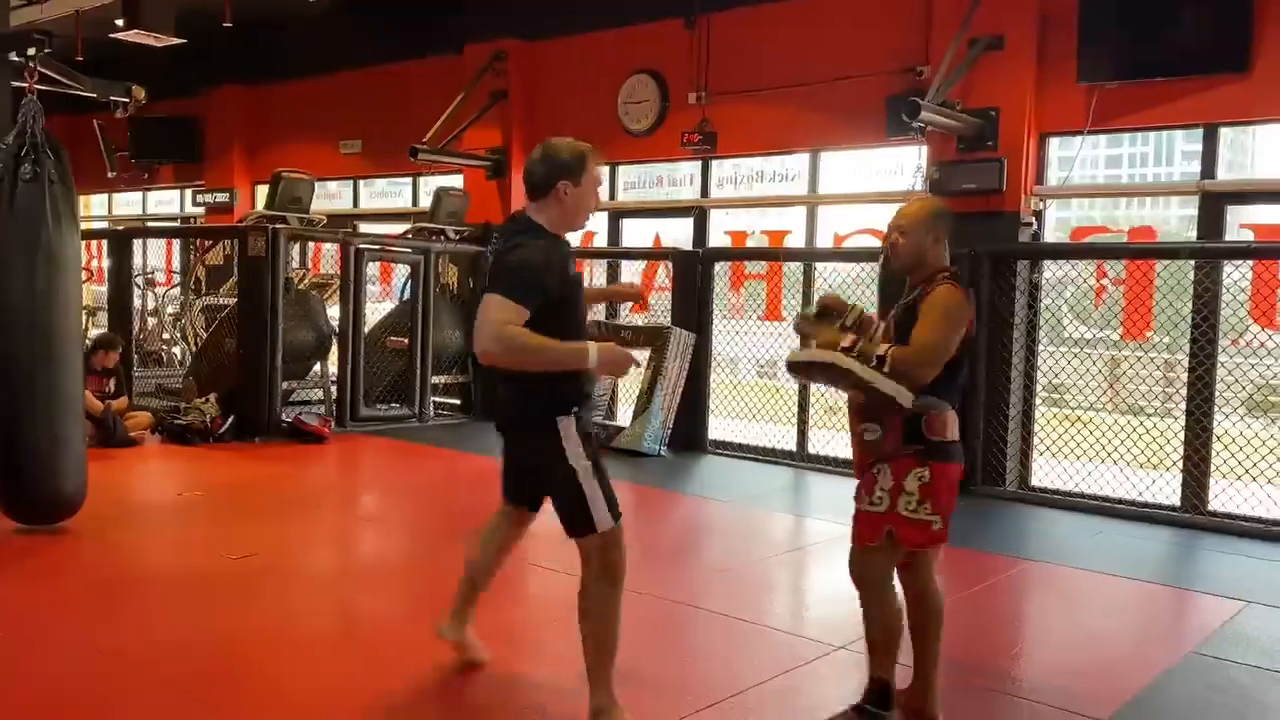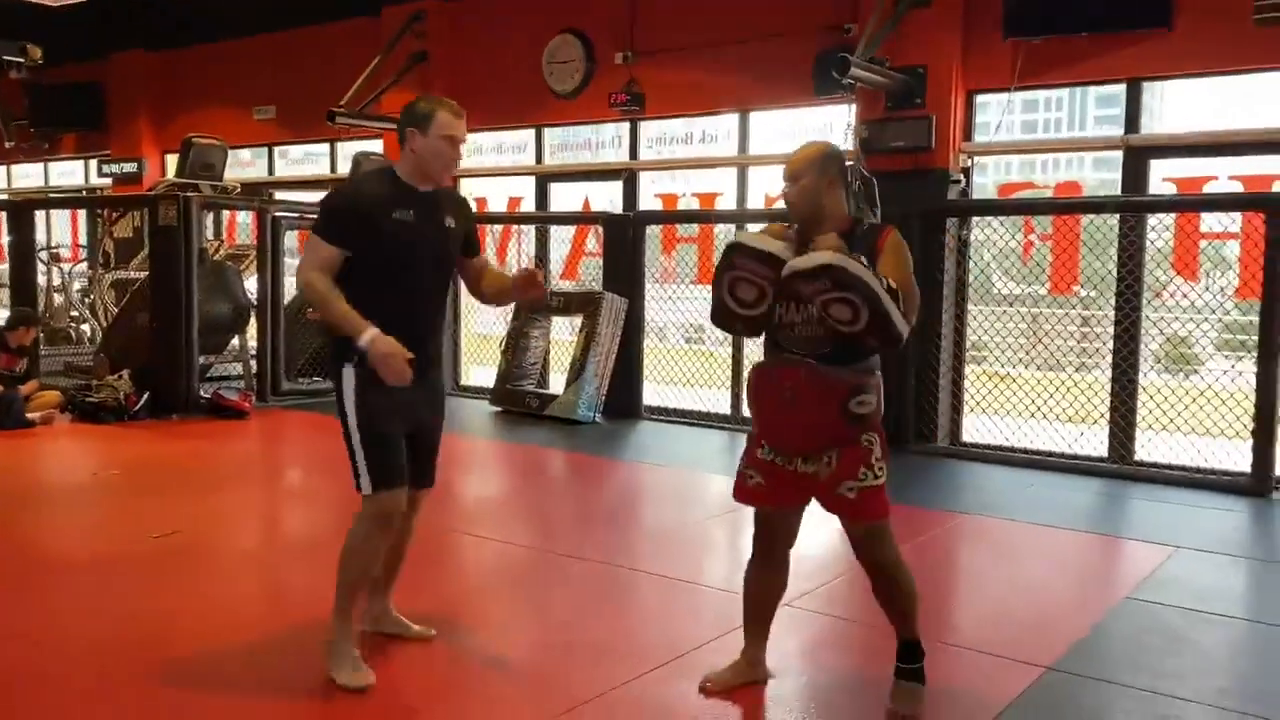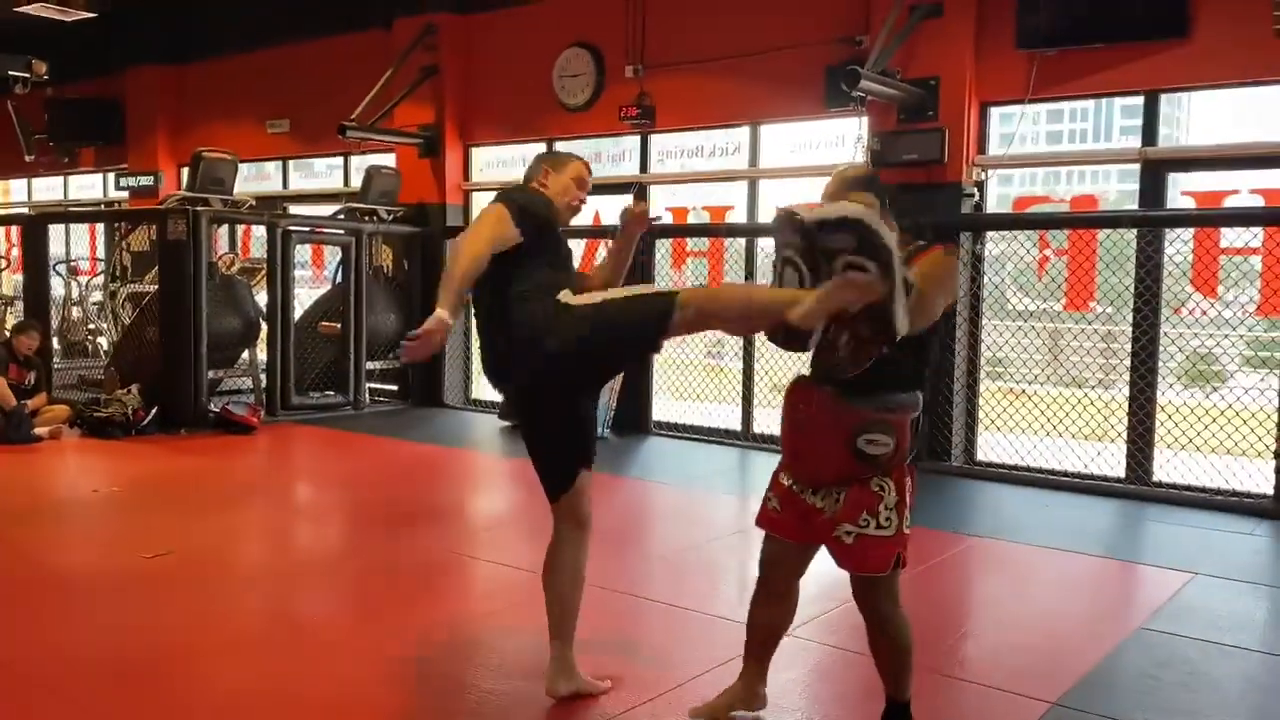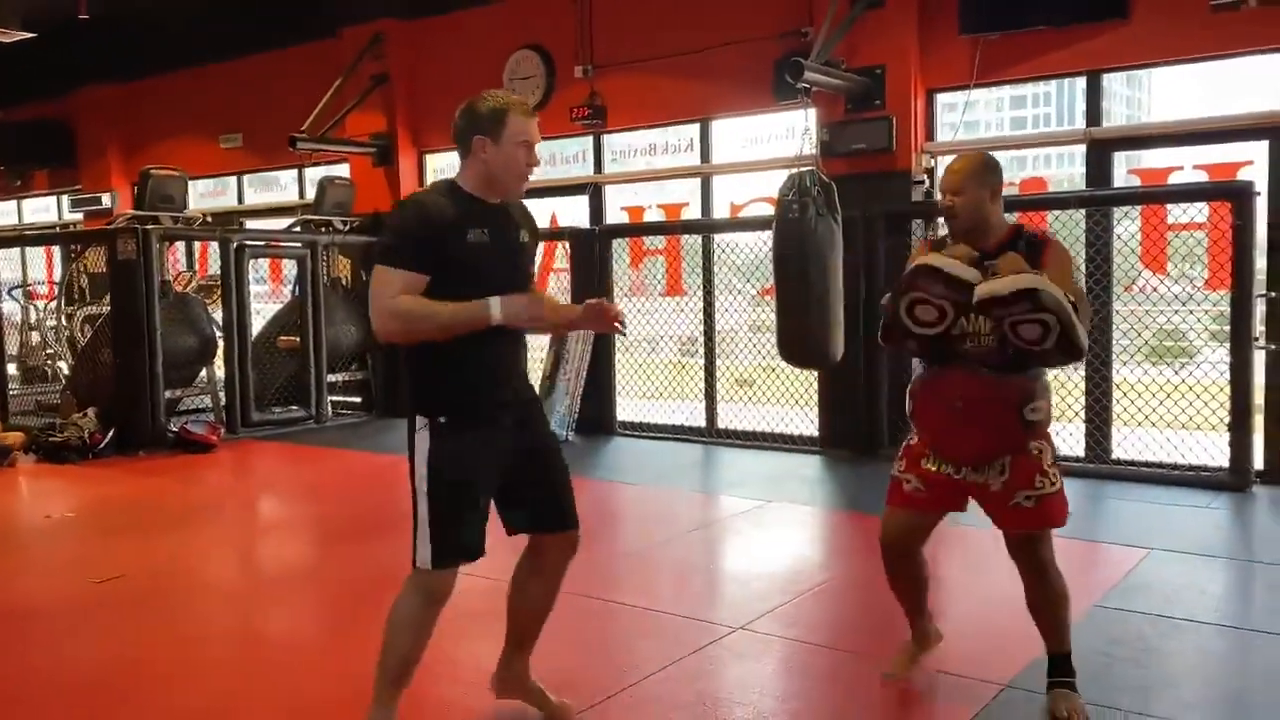
dt=1s
person 1, frame 1
left shoulder: (534, 233)
right shoulder: (534, 254)
right elbow: (492, 341)
left wrist: (602, 295)
right wrist: (590, 356)
left hip: (529, 403)
right hip: (548, 412)
left knee: (513, 512)
right knee: (605, 552)
left ankle: (458, 623)
person 1, frame 2
left shoulder: (454, 207)
right shoulder: (359, 196)
left elbow: (481, 282)
right elbow: (311, 276)
left wrist: (519, 285)
right wrist: (369, 338)
left hip: (425, 372)
right hip: (370, 372)
left knee: (410, 498)
right knee: (384, 502)
left ankle: (378, 608)
right ankle: (341, 640)
person 1, frame 3
left shoulder: (547, 238)
right shoulder: (522, 205)
left elbow: (596, 292)
right elbow: (474, 243)
left wrist: (626, 238)
right wrist: (445, 312)
left hip: (529, 375)
right hip: (554, 334)
left knee: (574, 519)
right knee: (700, 302)
left ankle: (562, 669)
right ankle: (806, 304)
person 1, frame 4
left shoulder: (518, 217)
right shoulder: (423, 216)
right elbow: (388, 317)
left wrist: (580, 317)
right wrist: (495, 312)
left hip: (516, 409)
right hip: (449, 424)
left knee: (558, 538)
right knee: (434, 577)
person 2, frame 1
left shoulder: (945, 297)
right shoulder: (921, 292)
left elbow: (917, 366)
right elbow: (895, 350)
right wrist: (859, 328)
left hip: (913, 455)
right hip: (910, 452)
left knee: (870, 570)
right knee: (913, 572)
person 2, frame 2
left shoulder: (880, 242)
right shoulder: (785, 243)
left elbow: (901, 319)
right elbow: (737, 317)
left wrist: (846, 264)
right wrist: (757, 259)
left hip: (847, 419)
right hip: (782, 414)
left knee: (875, 547)
right knee: (769, 539)
left ankle: (911, 662)
right ankle: (753, 657)
person 2, frame 3
left shoulder: (932, 261)
left elbow: (900, 317)
left hip: (871, 458)
right hip: (814, 444)
left knee: (875, 595)
right knee: (775, 568)
person 2, frame 4
left shoulder: (1040, 251)
right shoulder: (931, 254)
left elbow: (1072, 338)
right elbow: (893, 332)
left wrist: (1033, 286)
right wrist: (935, 278)
left hip: (1013, 429)
right hip: (939, 426)
left knee: (1034, 555)
right knee: (896, 538)
right ankle: (921, 631)
